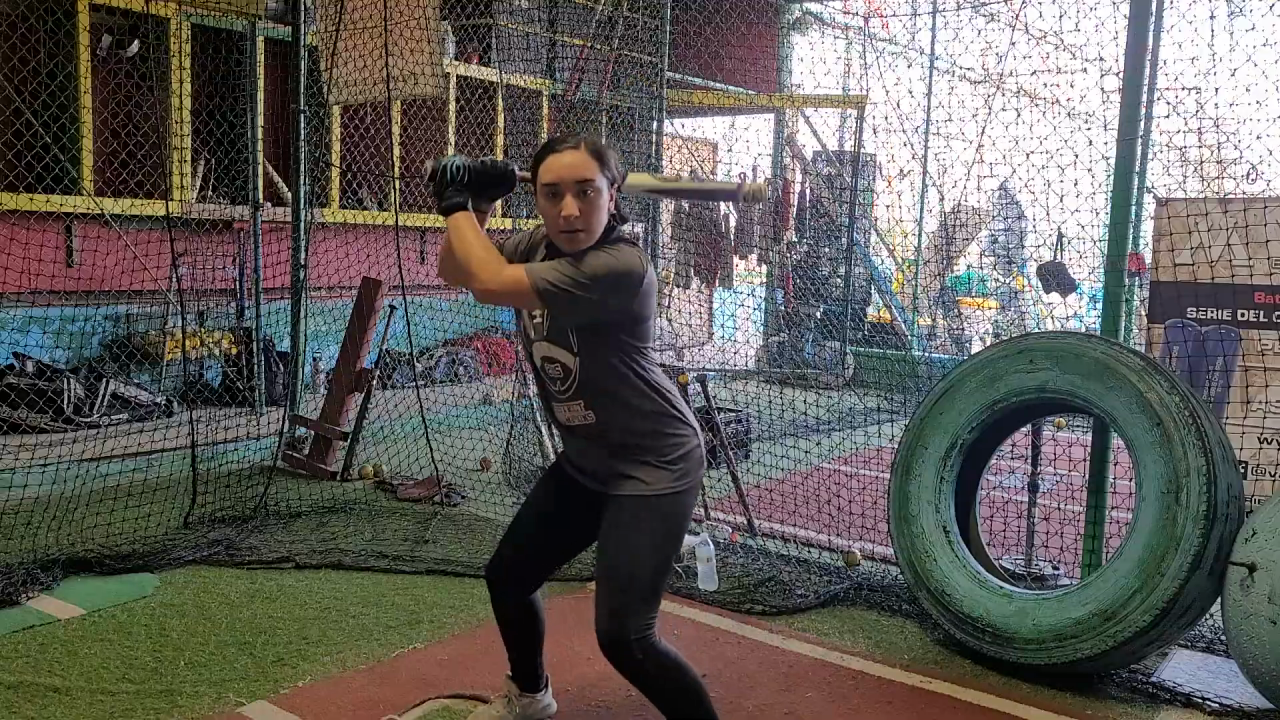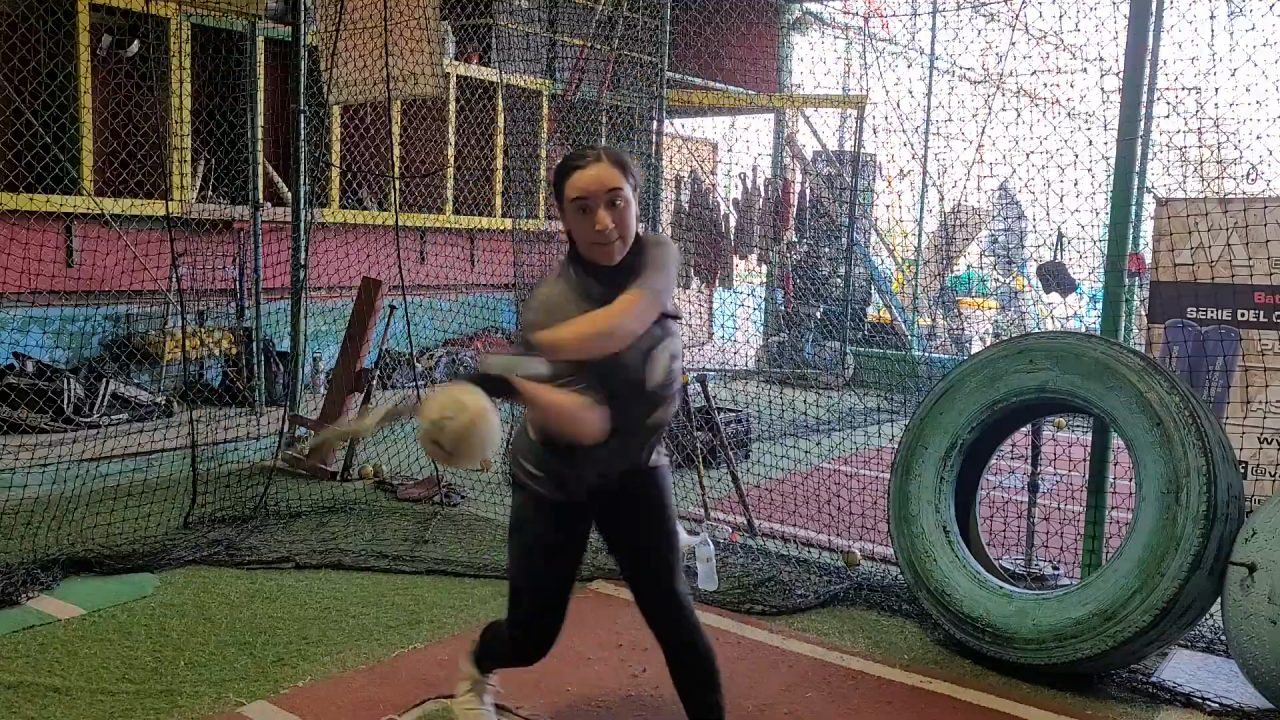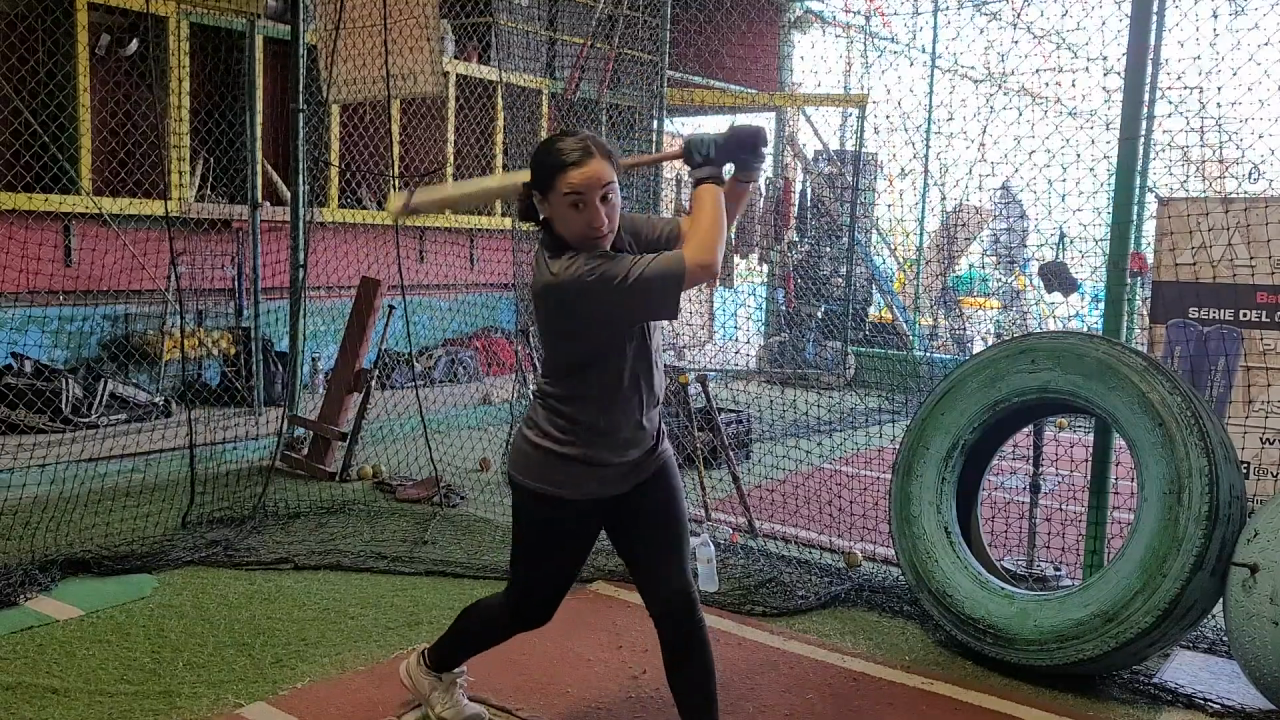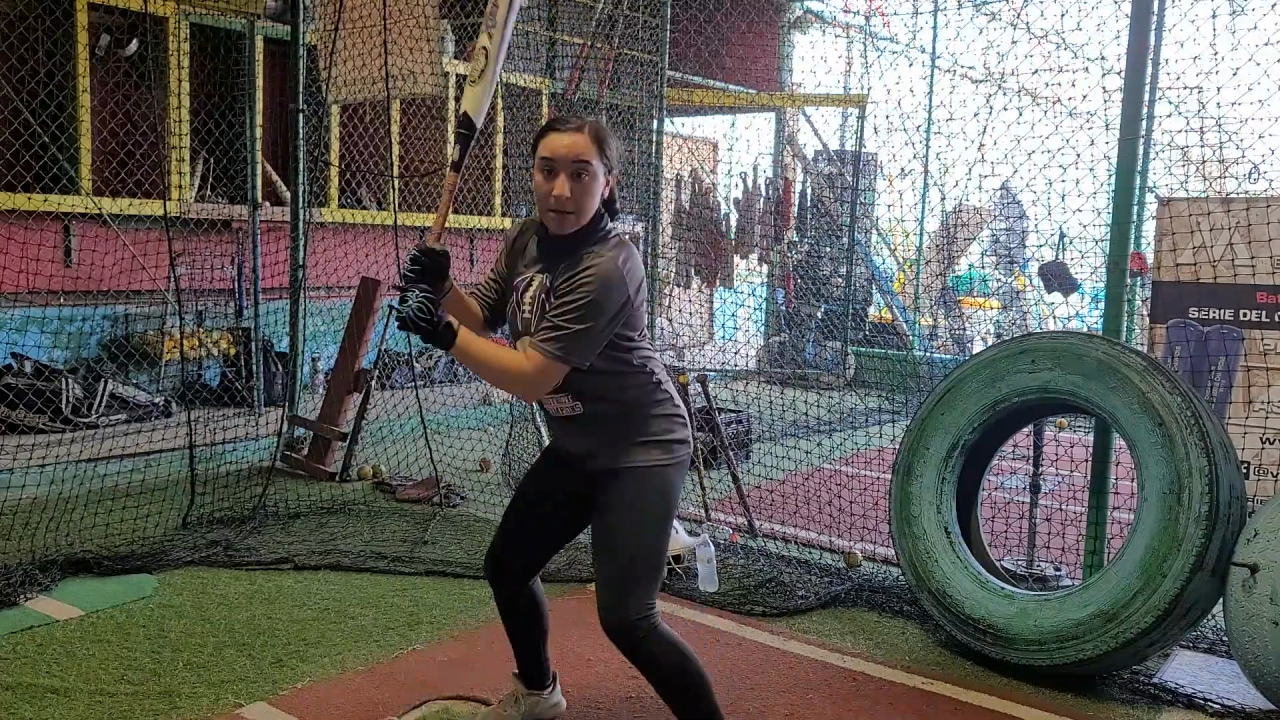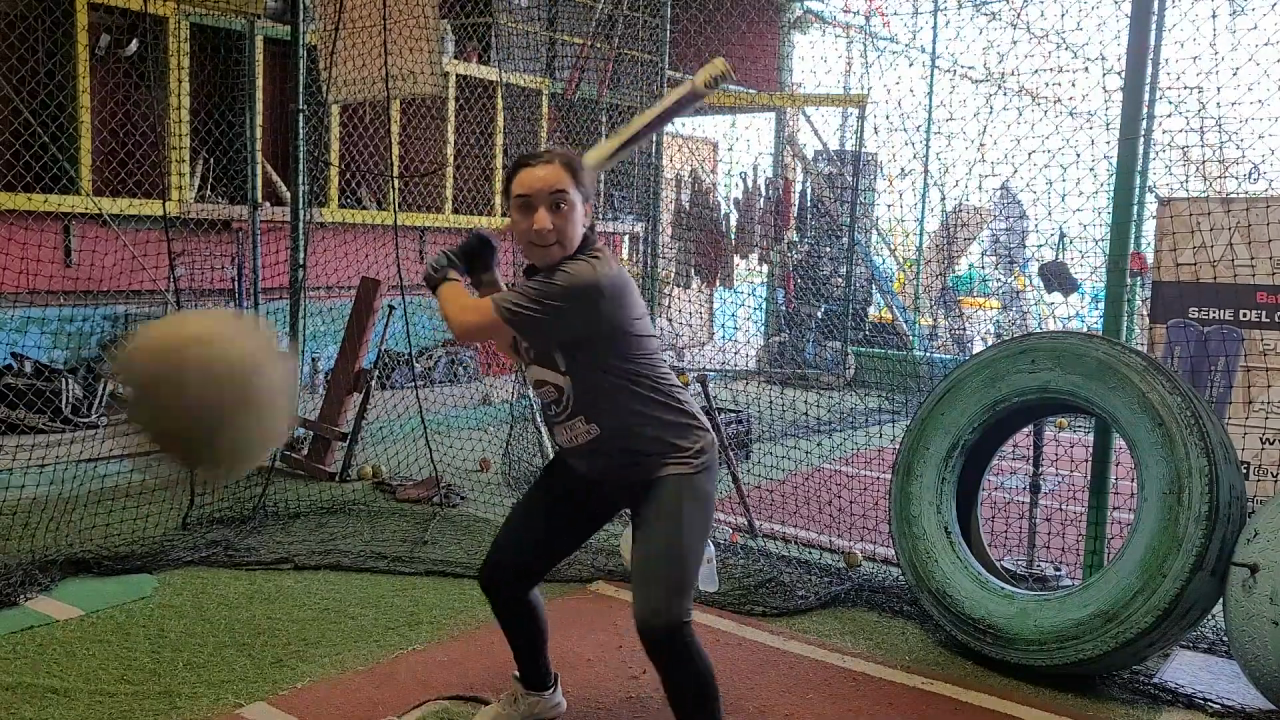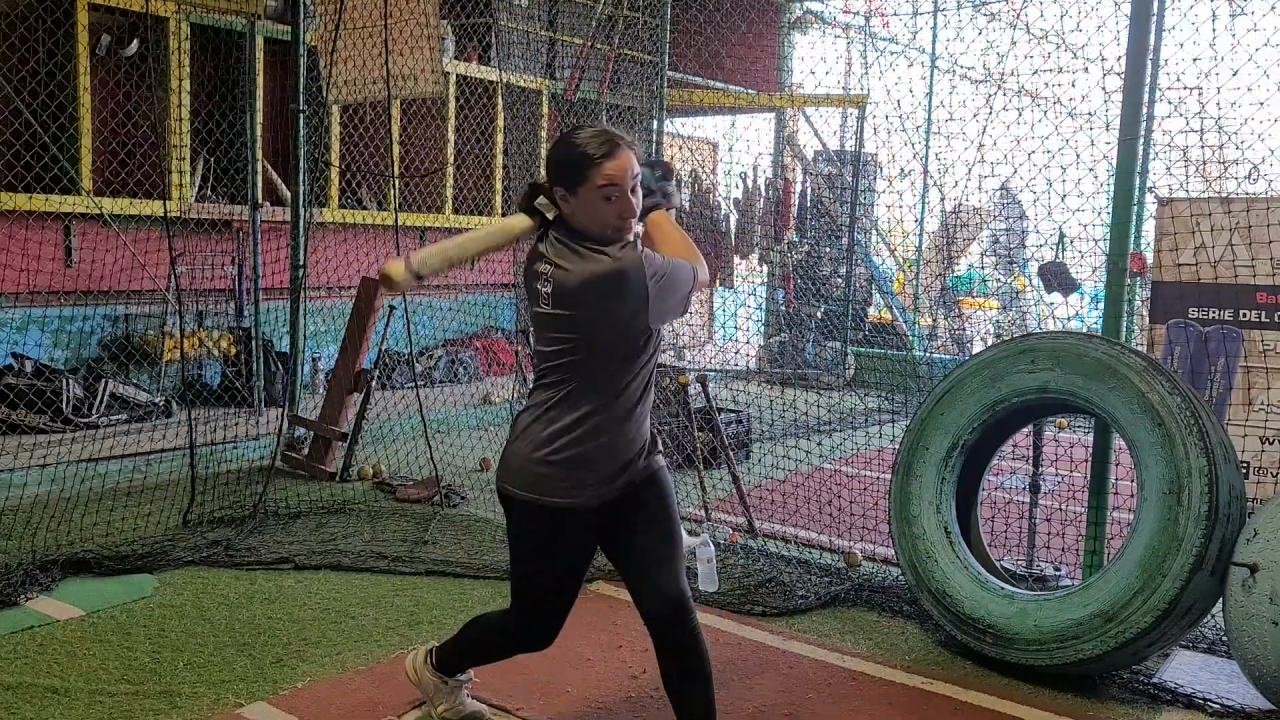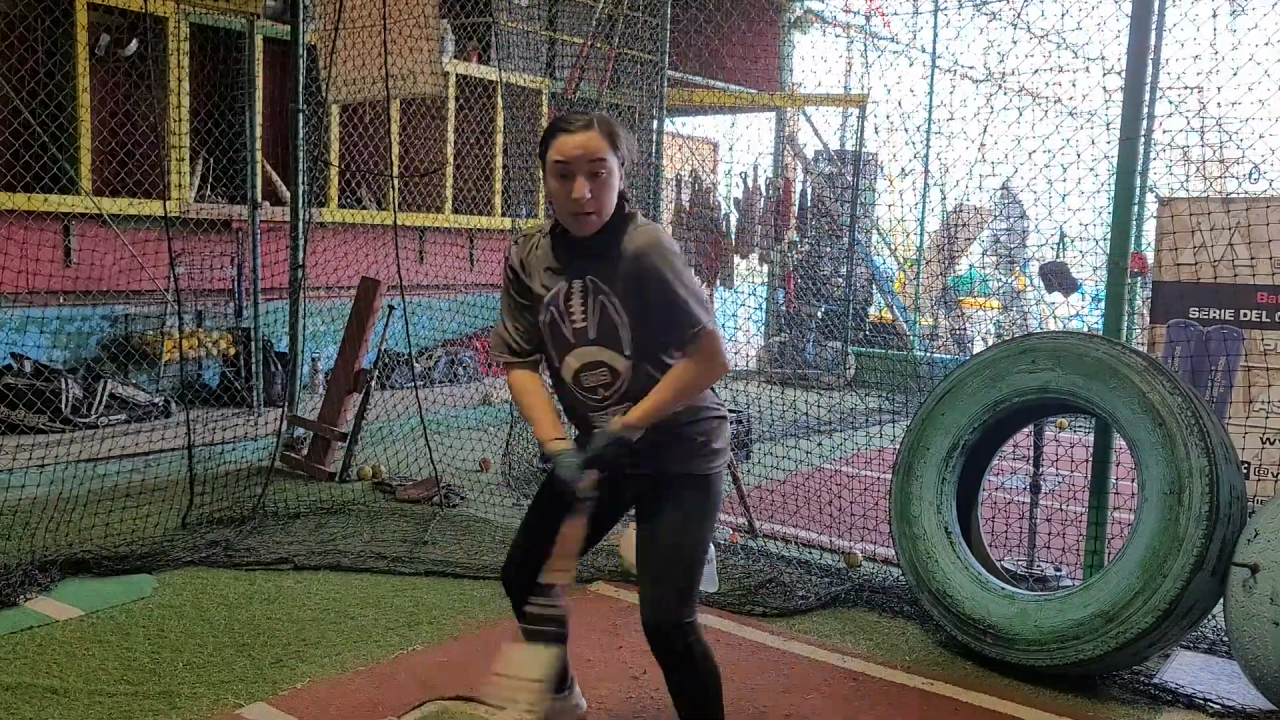
dt=0.7s
person 1, frame 1
left shoulder: (622, 267)
right shoulder: (541, 245)
left elbow: (491, 284)
right elbow: (455, 271)
left wrist: (453, 202)
right wrist: (475, 200)
left hip: (652, 468)
right hip: (584, 463)
left knee: (623, 637)
right knee: (507, 577)
person 1, frame 2
left shoulder: (653, 254)
right shoulder: (552, 301)
left elbow: (619, 325)
right elbow: (588, 428)
left wrist: (534, 353)
left hip: (635, 468)
right hip: (555, 480)
left knee: (669, 609)
right knee: (531, 636)
right ankle: (480, 668)
person 1, frame 3
left shoulder: (618, 231)
right shoulder: (564, 277)
left elbow: (700, 241)
right elbow: (701, 265)
left wrist: (742, 173)
right wrist: (709, 175)
left hip: (638, 455)
right hip: (561, 473)
left knee: (676, 603)
right knee: (529, 607)
right ankle: (431, 665)
person 1, frame 4
left shoulder: (609, 265)
right shoulder: (526, 239)
left elbow: (531, 378)
right elbow: (480, 320)
left wrist: (444, 332)
right wrist: (435, 289)
left hip: (641, 450)
right hip: (575, 447)
left knee: (627, 618)
right knee: (505, 566)
person 1, frame 5
left shoulder: (593, 279)
right shoulder: (539, 276)
left elbow: (473, 323)
right elbow: (505, 321)
left wrist: (442, 279)
right wrist: (483, 275)
left hip: (671, 462)
right hip: (587, 463)
left knee: (662, 624)
right knee: (501, 575)
person 1, frame 6
left shoulder: (556, 246)
right shoulder: (613, 272)
right elbow: (693, 275)
left wrist: (652, 203)
right wrist: (660, 210)
left hip: (630, 465)
right hip: (553, 479)
left knee: (671, 609)
right knee: (533, 626)
right ankle: (435, 664)
person 1, frame 7
left shoulder: (643, 249)
right shoulder: (527, 257)
left elbow: (709, 358)
right elbow: (522, 364)
left wrist: (629, 426)
right wrist: (559, 446)
left hip: (680, 451)
right hip: (599, 449)
left knee: (667, 618)
right knee: (523, 573)
